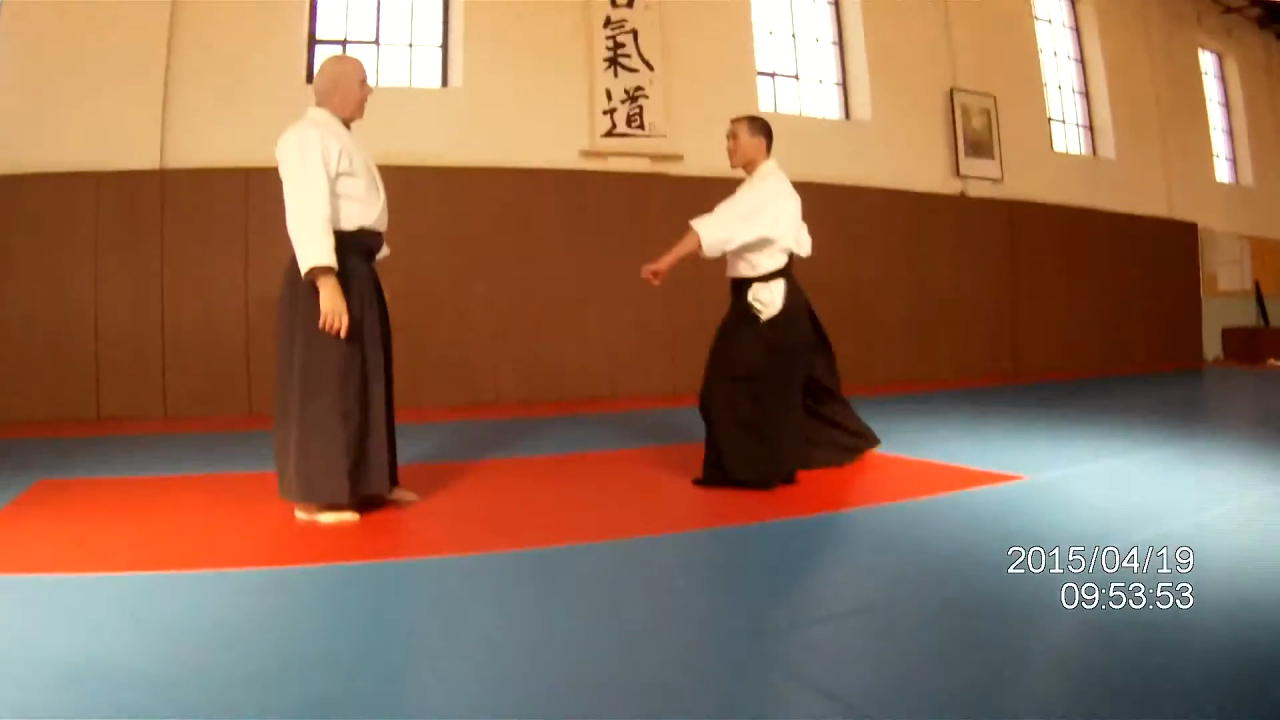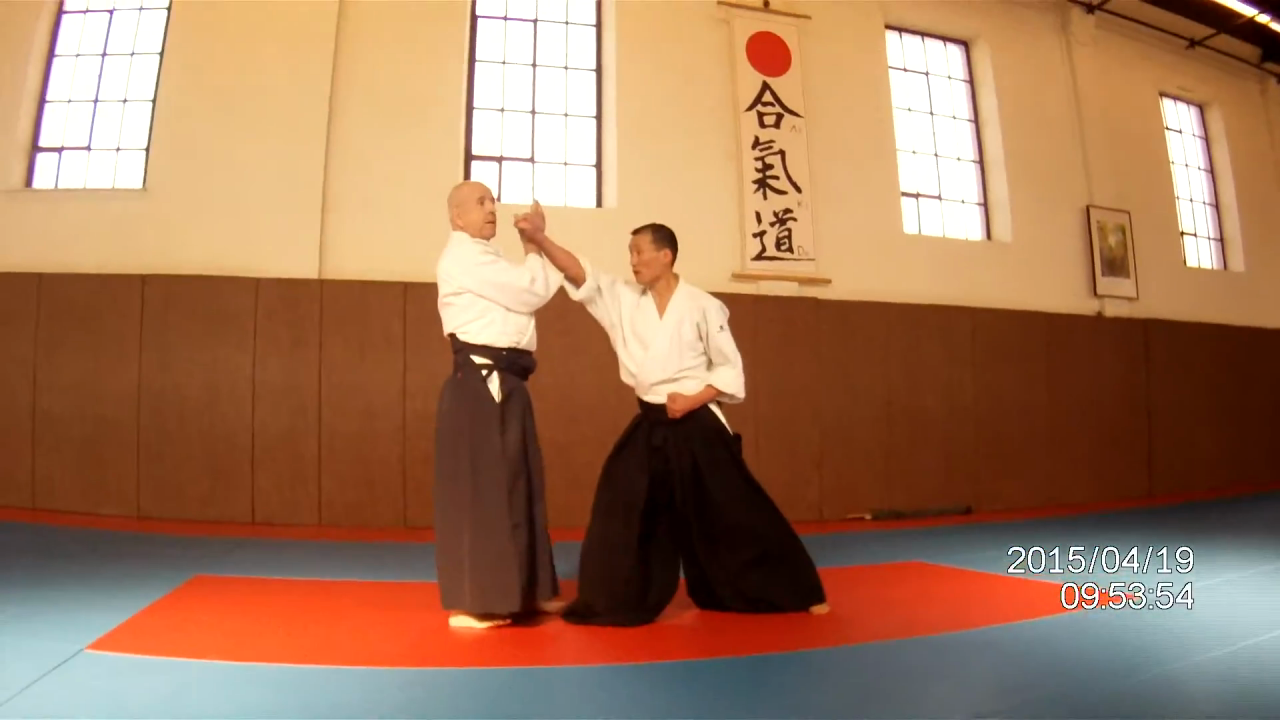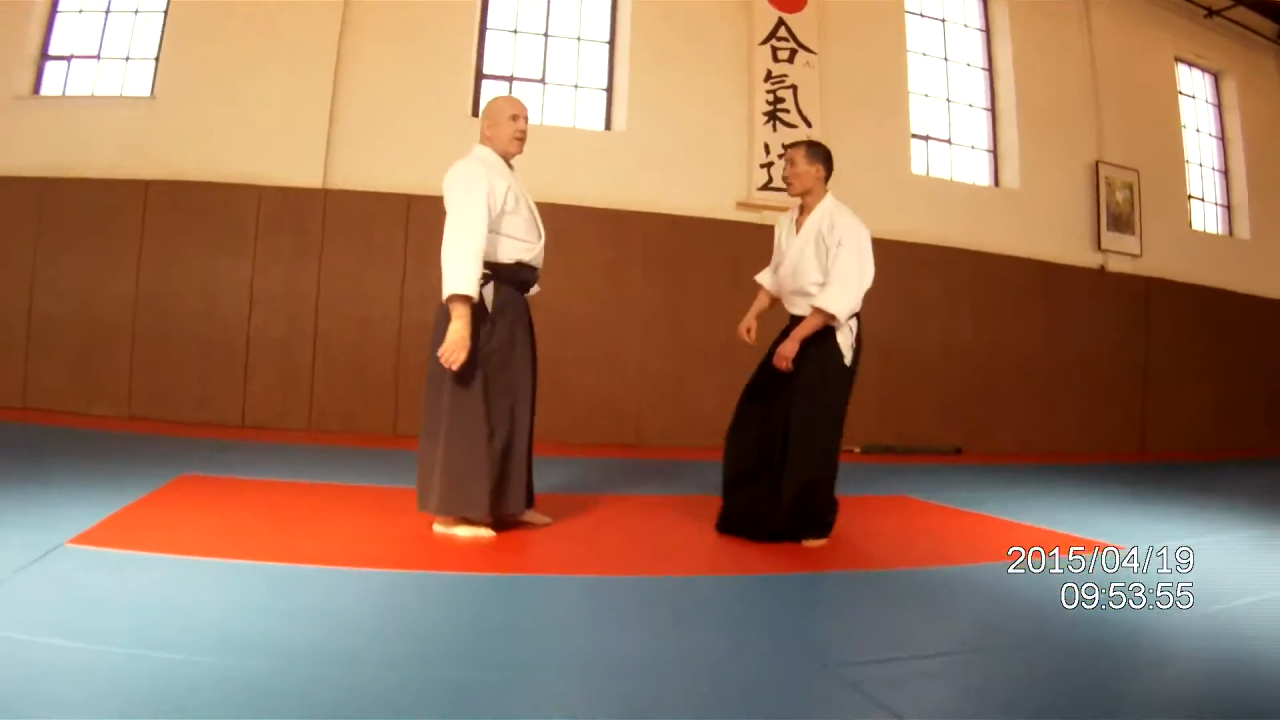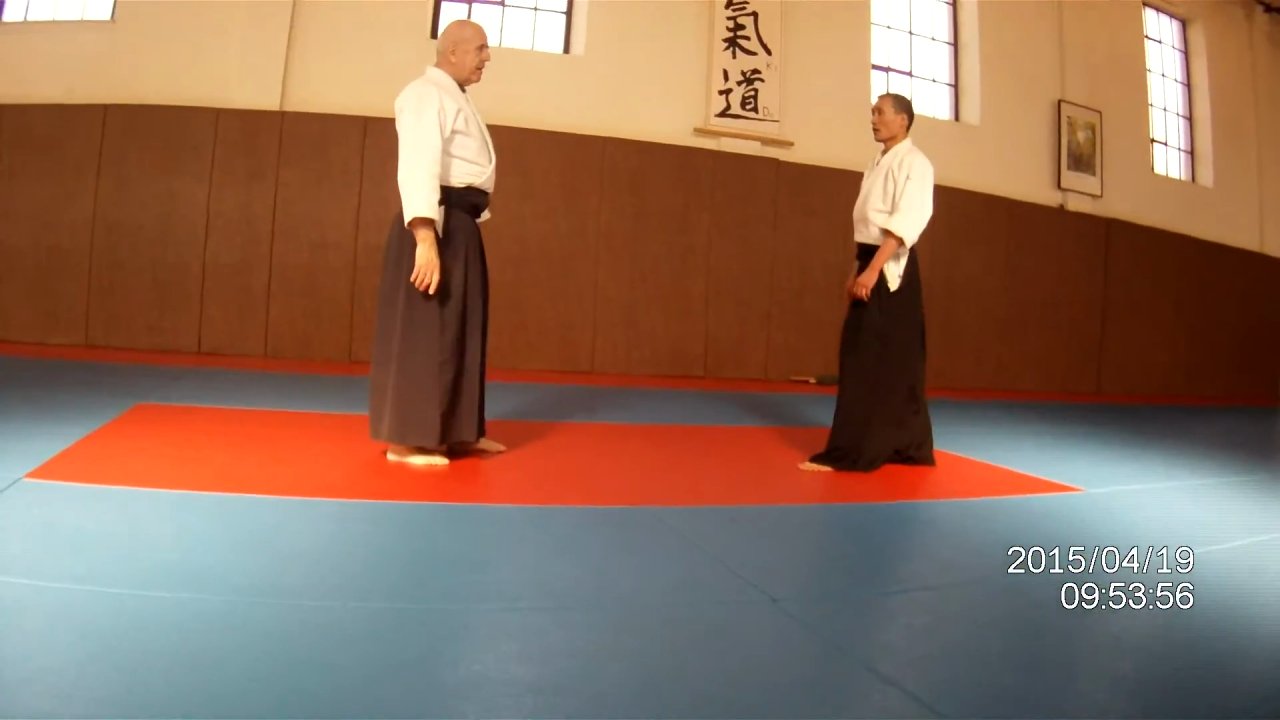
dt=1s
person 1, frame 1
left shoulder: (338, 137)
right shoulder: (308, 136)
right elbow: (307, 213)
left wrist: (354, 272)
right wrist: (327, 281)
left hip: (355, 267)
right hip: (326, 271)
left knee: (362, 377)
right knee: (324, 382)
left ankle: (368, 482)
right ankle: (314, 497)
person 1, frame 2
left shoulder: (480, 257)
right shoulder: (463, 257)
left elbow: (520, 296)
right elbow: (531, 291)
right wrist: (533, 247)
left hip: (499, 386)
right hip: (480, 388)
left knee: (509, 489)
right knee: (481, 491)
left ankle: (516, 594)
right ankle: (468, 605)
person 1, frame 3
left shoulder: (503, 175)
right shoulder: (475, 173)
right elbow: (463, 244)
right wrist: (459, 318)
left hip: (507, 302)
right hip: (481, 302)
left knee: (506, 404)
right knee: (470, 404)
left ankle: (501, 504)
right ankle: (451, 512)
person 1, frame 4
left shoulder: (455, 99)
right shoulder: (426, 95)
right elbow: (418, 168)
right wrist: (426, 239)
left hip: (459, 227)
right hip: (435, 226)
left knee: (459, 331)
right knee: (423, 332)
left ankle: (454, 432)
right ankle: (405, 441)
person 2, frame 1
left shoulder: (767, 188)
right shoulder: (767, 186)
left elbow: (717, 228)
right elbow: (801, 243)
left wrist: (665, 262)
left hip: (764, 300)
right hip: (769, 297)
left knee: (733, 387)
right knee: (803, 383)
left ankle: (754, 467)
right ankle: (849, 443)
person 2, frame 2
left shoulder: (703, 306)
right shoulder: (623, 299)
left elbow: (730, 370)
right elbow: (581, 275)
left wrist: (693, 400)
right wrist: (539, 239)
left hip: (697, 425)
right hip: (650, 426)
left knee: (736, 513)
right knee: (621, 511)
left ankle: (797, 591)
right ankle: (615, 601)
person 2, frame 3
left shoulder: (843, 224)
right shoulder: (787, 223)
left elbow: (841, 294)
right elbow: (775, 277)
left wrist: (795, 339)
right wrist: (753, 313)
left hip: (830, 339)
right hip: (797, 333)
left knee: (812, 431)
right knee: (759, 417)
left ankle: (808, 521)
right ankle: (763, 512)
person 2, frame 4
left shoulder: (913, 163)
right shoulder: (879, 163)
left elbow: (906, 223)
left wrist: (873, 269)
right wrist: (858, 270)
left hip: (891, 270)
right hip: (873, 267)
left knee: (871, 359)
right knee: (891, 360)
left ankle: (848, 452)
right ankle: (906, 445)
